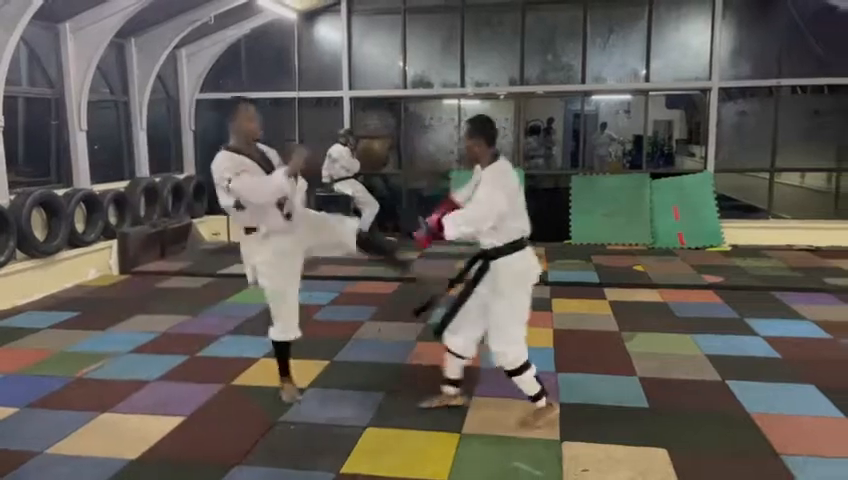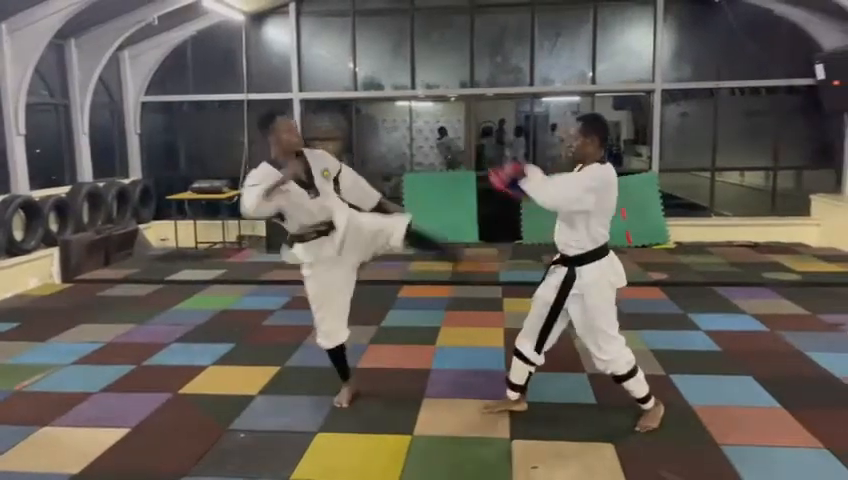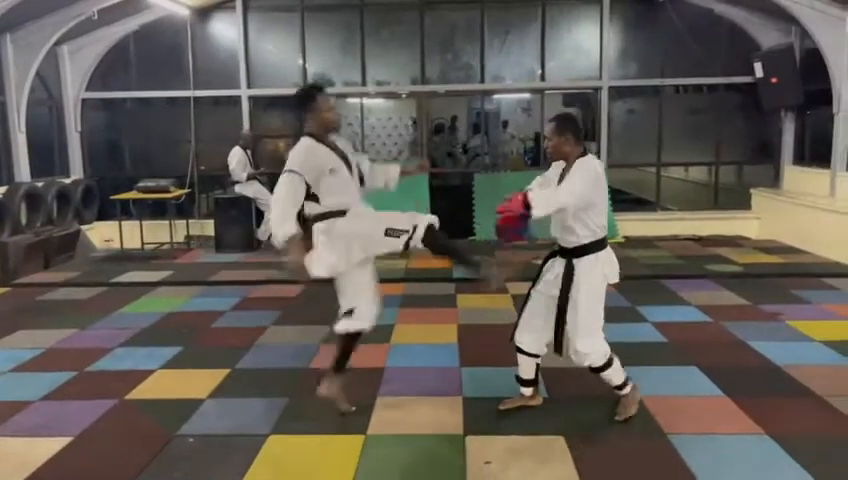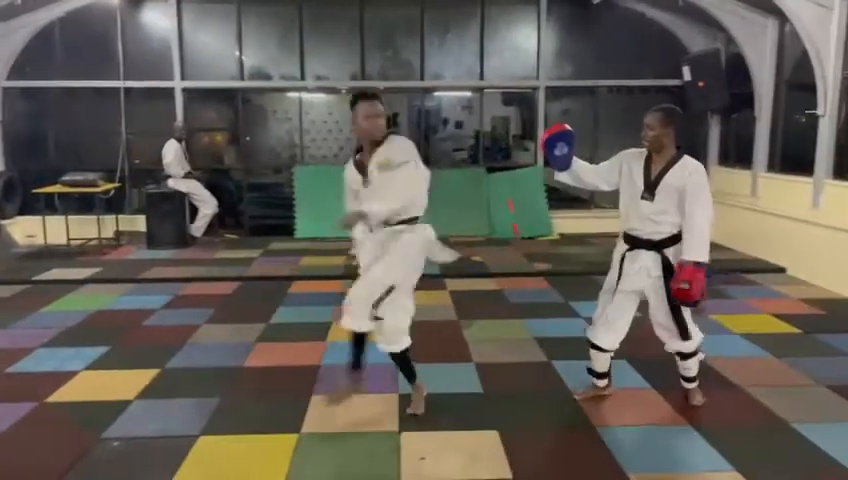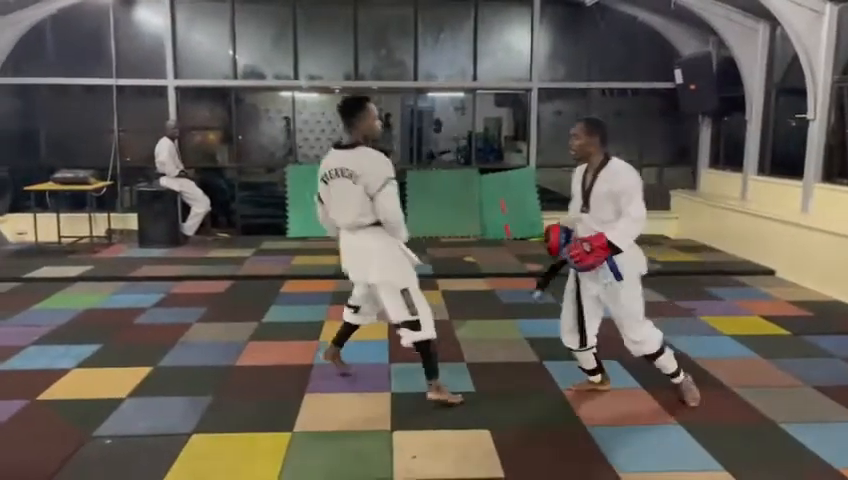
dt=1s
person 1, frame 1
left shoulder: (265, 152)
right shoulder: (223, 164)
right elbow: (255, 193)
right wrist: (290, 171)
left hip: (298, 224)
right hip: (269, 244)
left knee: (351, 233)
right knee: (284, 316)
left ankle: (405, 268)
right ankle: (285, 379)
person 1, frame 2
left shoulder: (317, 158)
right shoulder: (261, 178)
left elbow: (350, 184)
right elbow: (253, 206)
left wrist: (382, 203)
right wrist: (282, 179)
left hip: (349, 230)
right hip: (318, 253)
left knee: (401, 230)
right knee: (329, 322)
right ankle: (347, 384)
person 1, frame 3
left shoulder: (336, 144)
right shoulder: (303, 156)
left elbow: (367, 174)
right elbow: (283, 201)
left wrist: (403, 170)
right wrist: (292, 241)
left hip: (354, 229)
right hip: (340, 233)
left knee: (359, 311)
right knee: (420, 228)
left ankle: (334, 380)
person 1, frame 4
left shoulder: (401, 148)
right shoulder: (353, 166)
left elbow: (408, 192)
left wrist: (366, 214)
right wrist: (362, 226)
left hip: (403, 240)
right hip: (378, 244)
left knee: (361, 307)
right knee: (388, 321)
left ankle: (355, 376)
right ankle: (415, 386)
person 1, frame 5
left shoulder: (328, 162)
right shoulder: (375, 161)
left elbow: (325, 213)
right elbow: (389, 213)
right wrist: (401, 235)
left hip: (352, 246)
right hip: (379, 244)
left knee: (364, 301)
right knee: (414, 314)
left ankle: (334, 350)
right ankle: (435, 385)
person 2, frame 1
left shoulder: (498, 176)
right shoulder: (485, 171)
left elbow: (474, 218)
right elbow: (462, 199)
left wrist: (437, 227)
right wrist: (445, 211)
left hip: (509, 265)
right hip: (495, 262)
left knee: (505, 341)
right knee: (463, 325)
left ankle: (543, 403)
right ankle: (451, 391)
person 2, frame 2
left shoulder: (599, 177)
right shoulder: (585, 172)
left elbow: (555, 195)
right elbow: (556, 189)
left wrist: (523, 176)
left hip: (590, 272)
right hip: (567, 268)
left knee: (606, 345)
right knee: (533, 331)
left ankle: (651, 405)
right ankle: (515, 397)
person 2, frame 3
left shoulder: (588, 169)
right shoulder: (560, 168)
left elbow: (560, 199)
right elbow: (539, 187)
left wrist: (523, 203)
right wrist: (521, 202)
left hip: (589, 263)
right hip: (562, 260)
left knee: (584, 341)
right knee: (530, 326)
left ankle: (626, 391)
right ankle: (529, 393)
person 2, frame 4
left shoulder: (691, 170)
right shoulder: (629, 159)
left elbow: (699, 222)
right elbow: (595, 176)
left wrist: (694, 266)
right wrist: (565, 162)
left hip: (667, 257)
right hip: (630, 254)
left knee: (678, 327)
right knee: (605, 321)
left ankle: (692, 385)
right ankle: (602, 383)
person 2, frame 5
left shoulder: (622, 173)
right shoulder: (580, 173)
left elbow: (635, 218)
left wrist: (601, 244)
right wrist: (563, 232)
left hip: (615, 263)
right hip: (586, 261)
left knee: (634, 328)
right knee: (573, 325)
left ankle: (680, 380)
right ankle: (596, 377)
